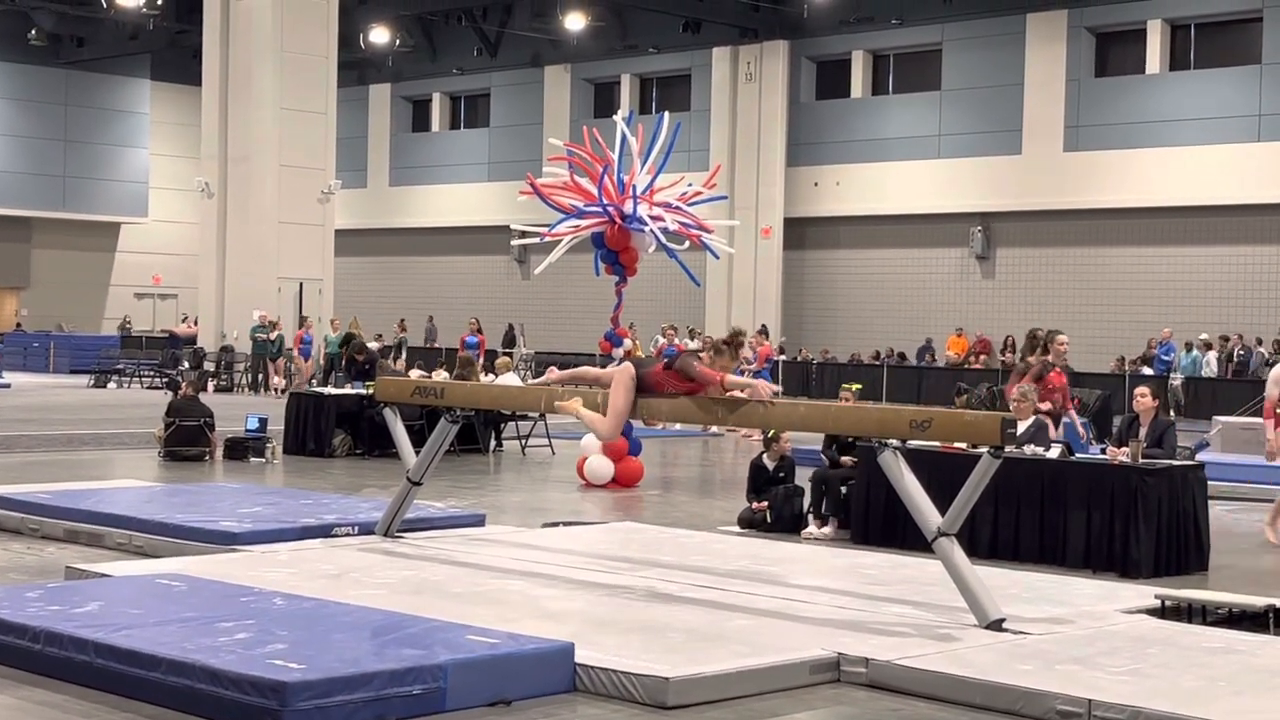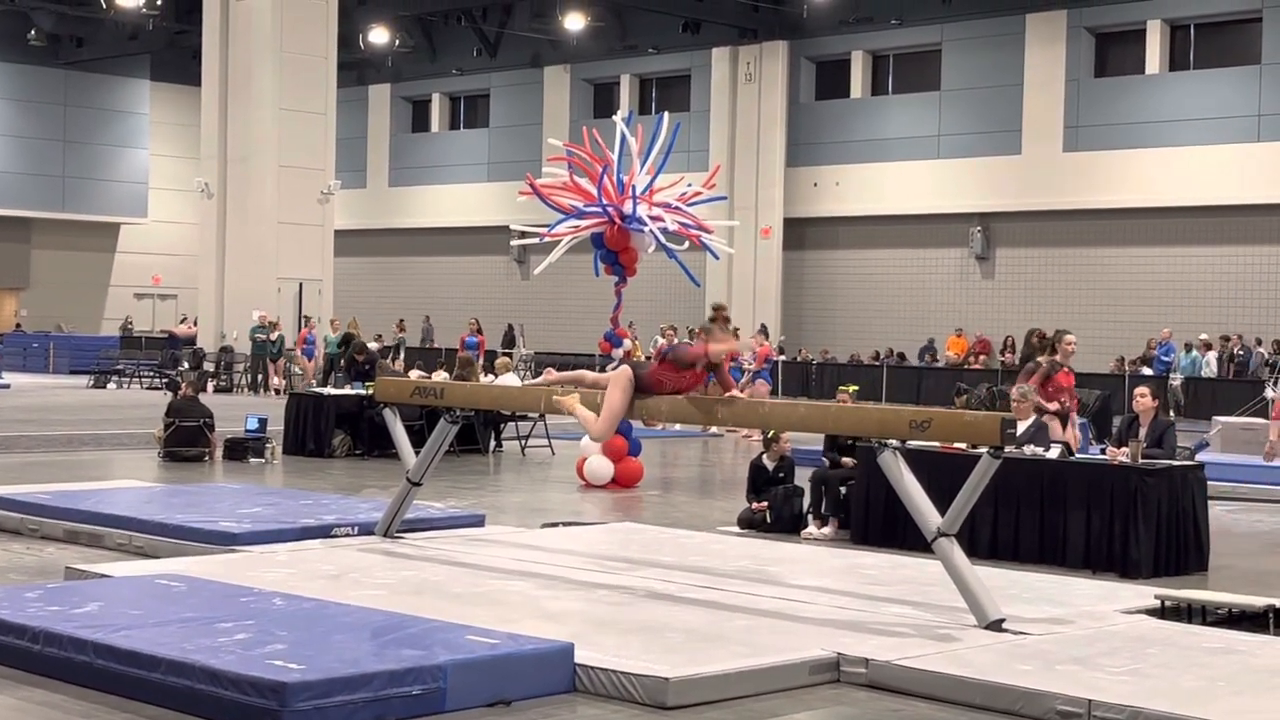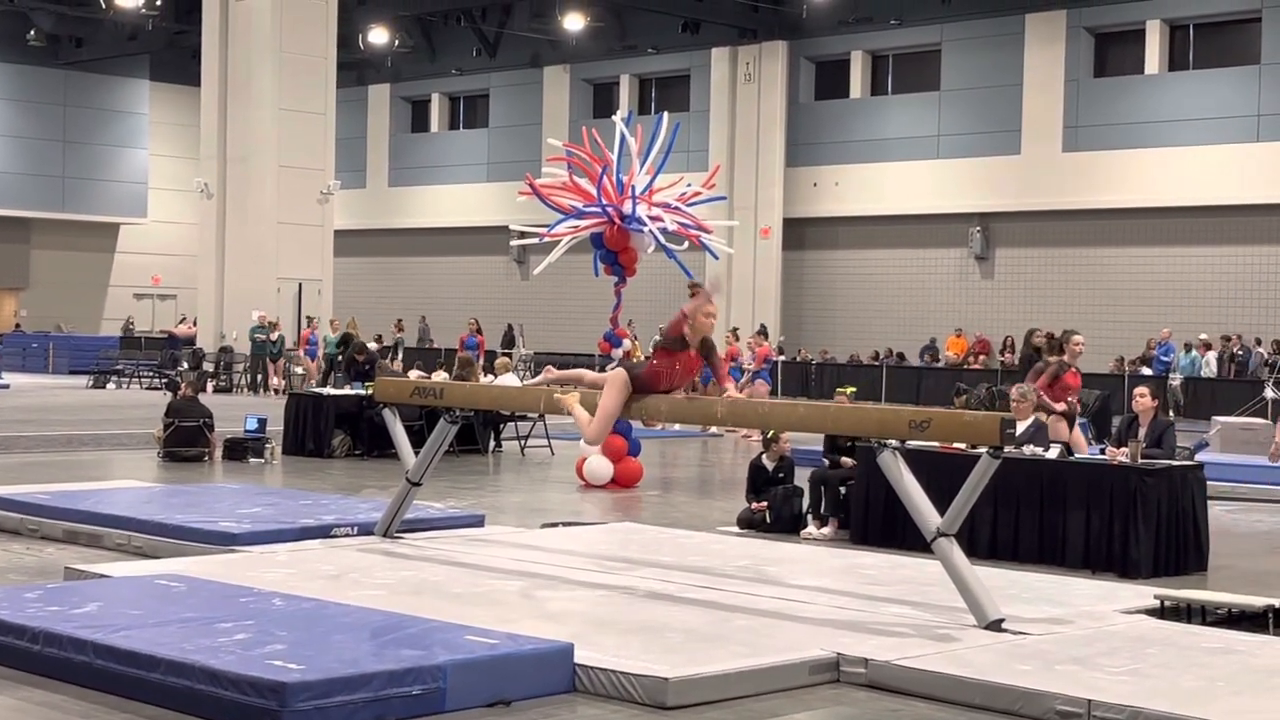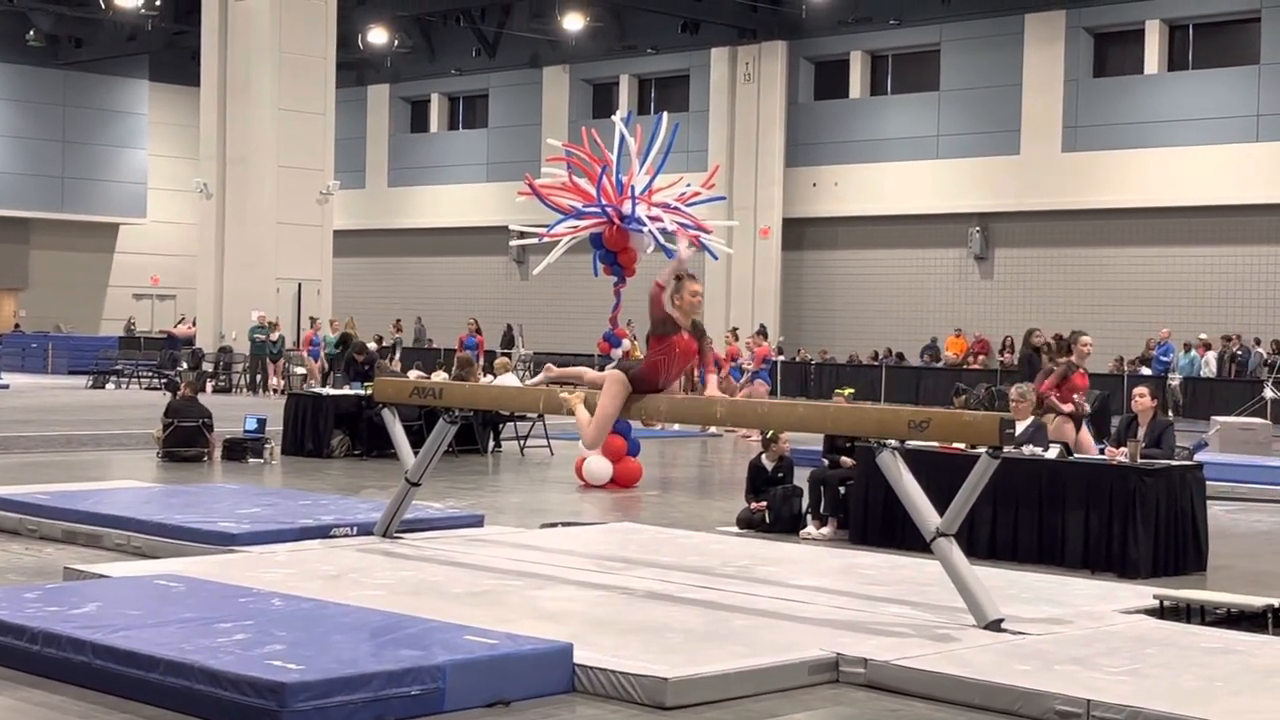
dt=0.1s
person 1, frame 1
right shoulder: (688, 363)
left elbow: (732, 382)
right elbow: (714, 379)
left wrist: (737, 391)
right wrist: (753, 382)
left hip: (649, 374)
right hip: (632, 369)
left knee: (598, 374)
right knee: (608, 432)
left ankle: (556, 376)
right ankle: (576, 408)
person 1, frame 2
left shoulder: (714, 361)
right shoulder: (680, 353)
left elbow: (727, 385)
right elbow: (702, 352)
left wrist: (733, 391)
right wrist: (731, 345)
left hip: (644, 379)
right hip: (631, 376)
left knee: (594, 379)
right knee: (599, 433)
left ankle: (553, 377)
right ankle: (572, 405)
person 1, frame 3
left shoulder: (707, 346)
right shoulder: (674, 337)
left elbow: (721, 374)
right elbow: (683, 312)
left wrist: (730, 389)
right wrist: (706, 295)
left hip: (646, 385)
right hip: (628, 377)
left knee: (594, 379)
right knee: (593, 436)
left ankle: (552, 375)
right ankle: (571, 403)
person 1, frame 4
left shoulder: (697, 330)
right shoulder: (662, 321)
left elbow: (708, 364)
right elbow: (656, 293)
left wrist: (711, 386)
right wrist: (678, 261)
left hip: (651, 388)
right hip: (626, 378)
left knee: (591, 376)
right knee: (592, 441)
left ankle: (552, 372)
right ankle: (576, 403)
